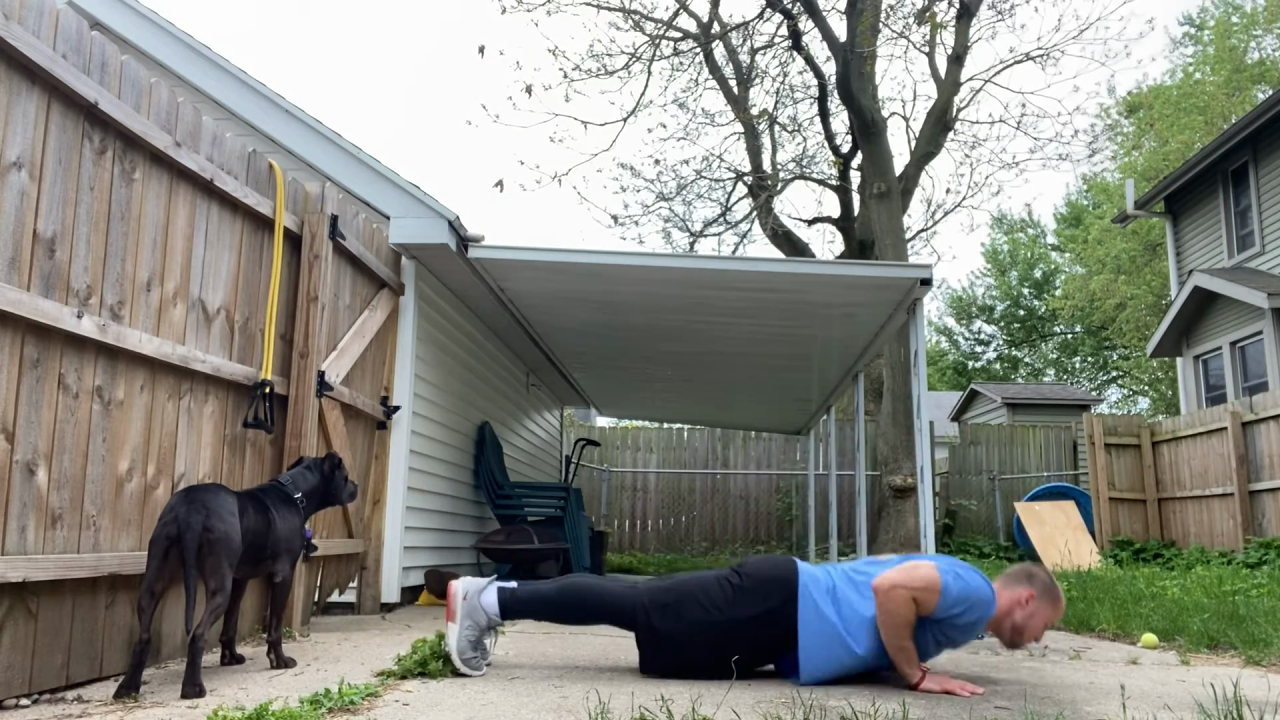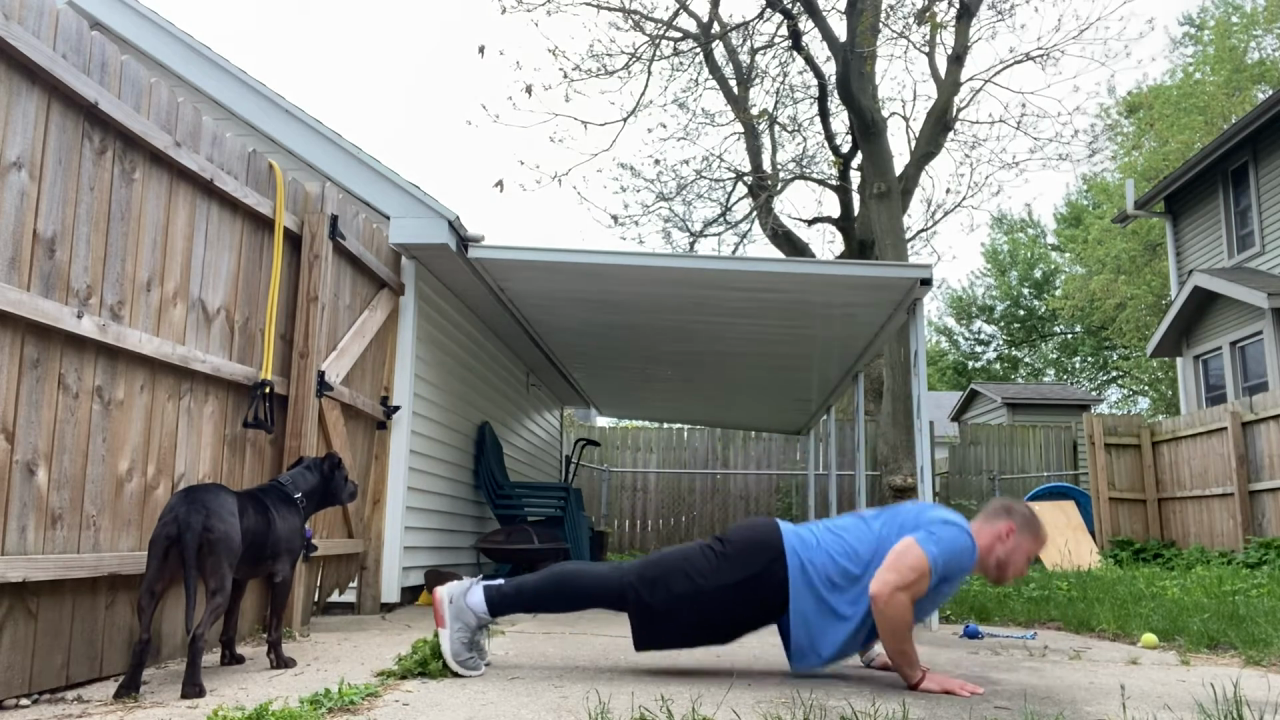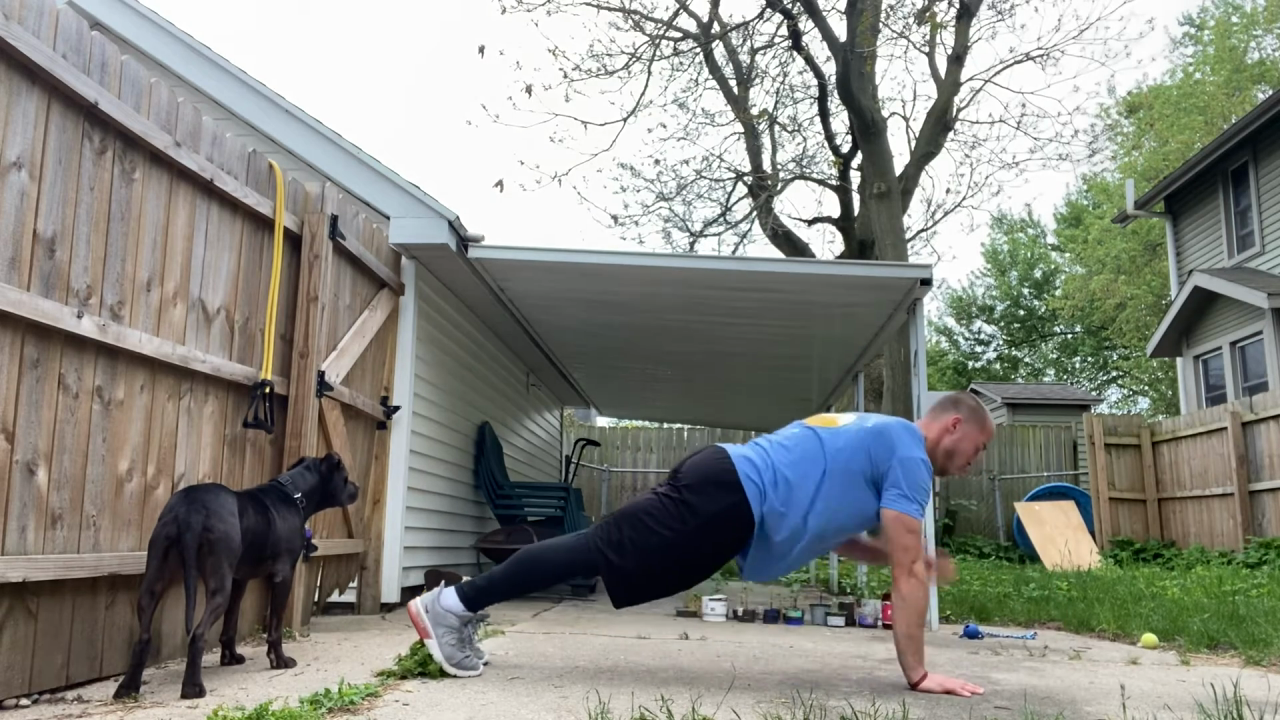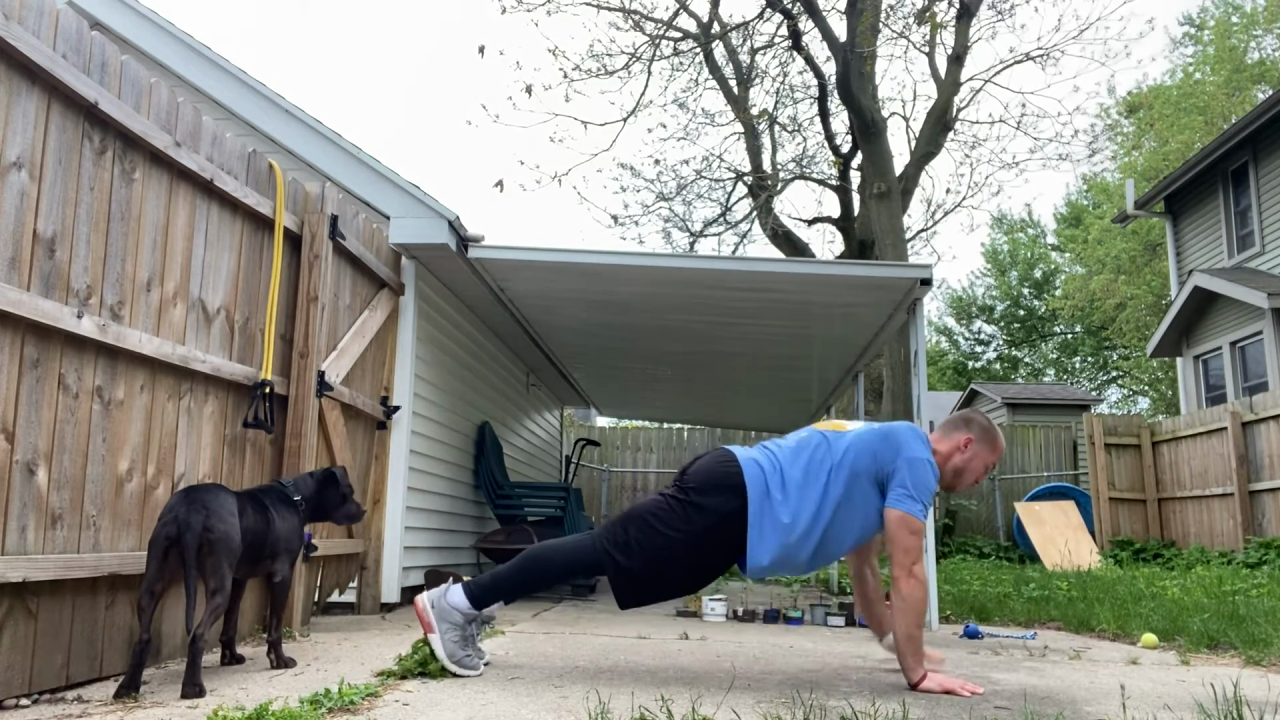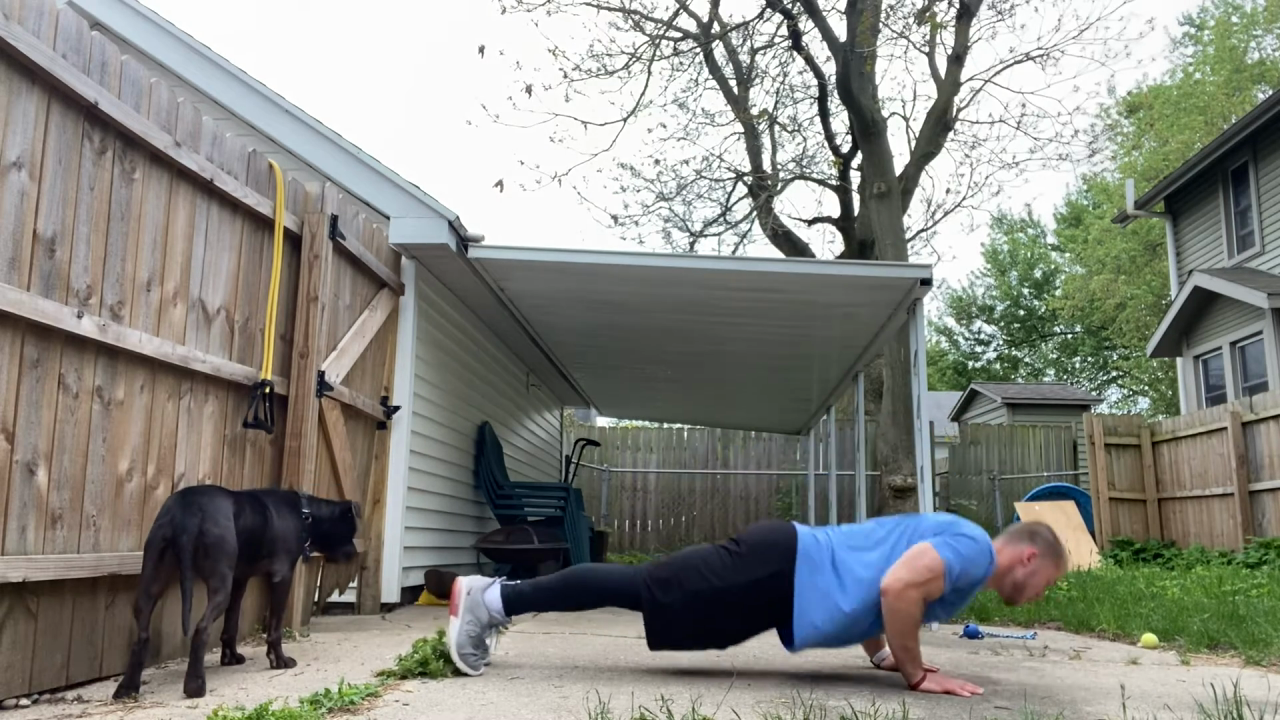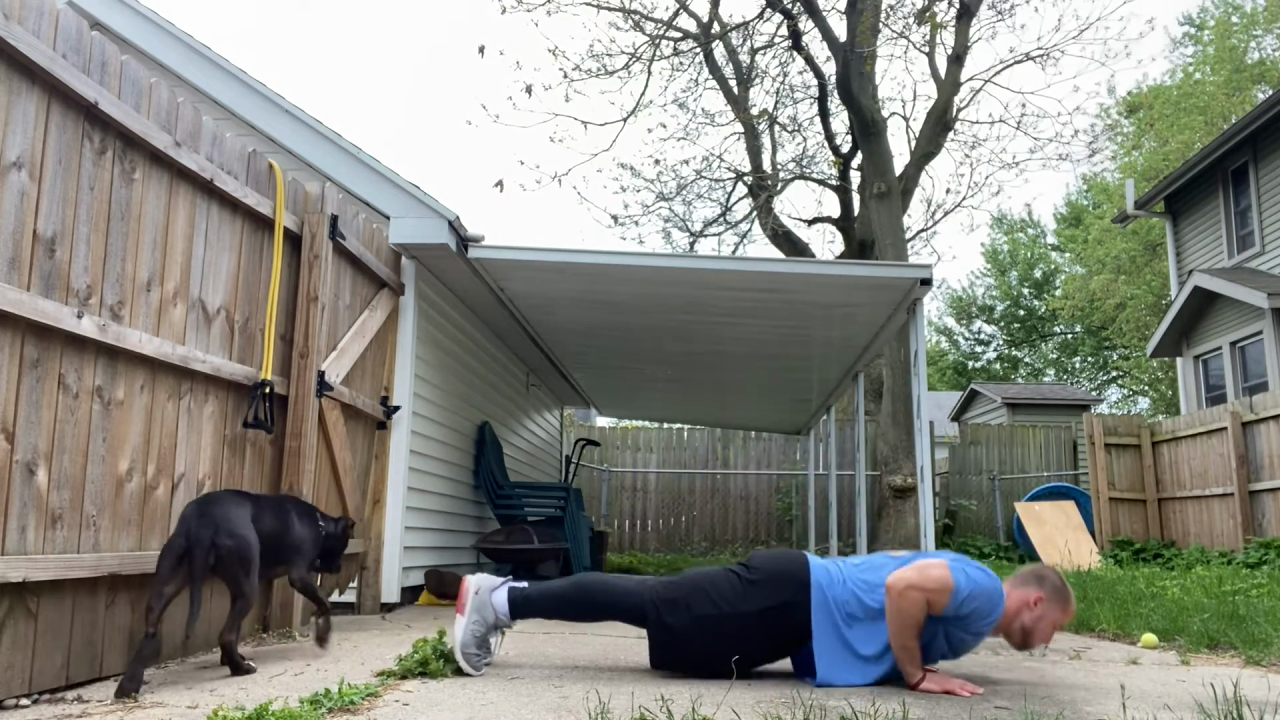
dt=0.4s
person 1, frame 1
left shoulder: (953, 578)
right shoulder: (976, 593)
right elbow: (892, 590)
left wrist: (883, 656)
right wrist: (915, 672)
left hip: (789, 597)
right hip: (781, 609)
left knee: (634, 601)
right knee: (637, 608)
left ankle: (493, 594)
right ankle: (486, 599)
person 1, frame 2
left shoulder: (934, 529)
right shoulder: (956, 541)
right elbow: (885, 590)
left wrist: (871, 650)
right wrist: (914, 672)
left hip: (778, 562)
right hip: (768, 571)
left knee: (622, 583)
right knee: (626, 588)
left ankle: (481, 595)
right ankle: (476, 599)
person 1, frame 3
left shoulder: (879, 436)
right shoulder: (909, 455)
left elbow: (834, 525)
right elbow: (905, 575)
left wrist: (908, 559)
right wrist: (918, 673)
left hip: (722, 481)
right hip: (728, 501)
left knee: (595, 550)
right knee: (600, 553)
left ankle: (457, 605)
right ankle: (451, 605)
person 1, frame 4
left shoulder: (888, 445)
right shoulder: (916, 457)
left elbow: (857, 550)
right elbow: (909, 573)
left wrist: (886, 632)
right wrist: (917, 672)
left hip: (729, 485)
right hip: (733, 501)
left knee: (601, 550)
right knee: (605, 552)
left ankle: (465, 603)
right ankle: (457, 601)
person 1, frame 5
left shoulder: (954, 538)
right shoulder: (975, 549)
right elbow: (897, 589)
left wrist: (883, 653)
right wrist: (917, 673)
left hip: (789, 565)
right hip: (782, 572)
left knee: (639, 585)
right knee: (642, 589)
left ankle: (495, 593)
right ankle: (491, 598)
person 1, frame 6
left shoulder: (967, 587)
right shoulder: (984, 593)
right elbow: (904, 586)
left wrist: (894, 660)
right wrist: (915, 672)
left hip: (801, 587)
right hip: (793, 602)
left knee: (651, 596)
right knee: (650, 604)
left ankle: (503, 592)
right ankle: (498, 599)
